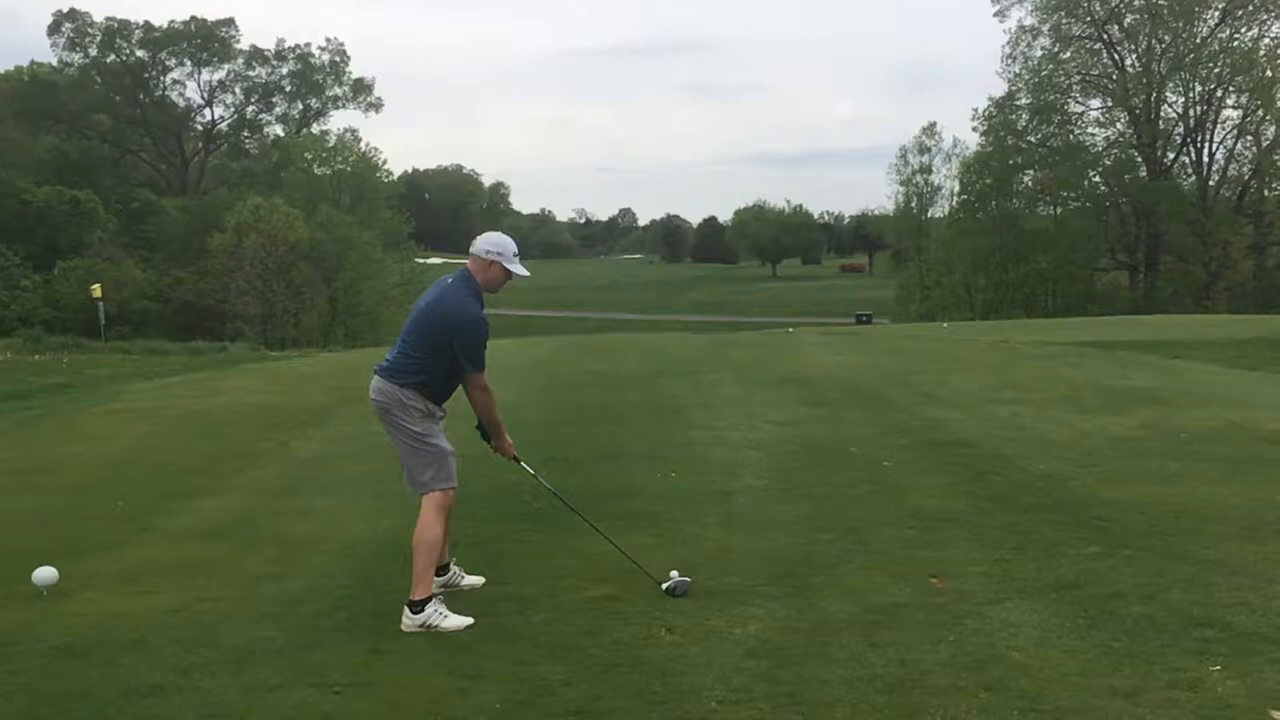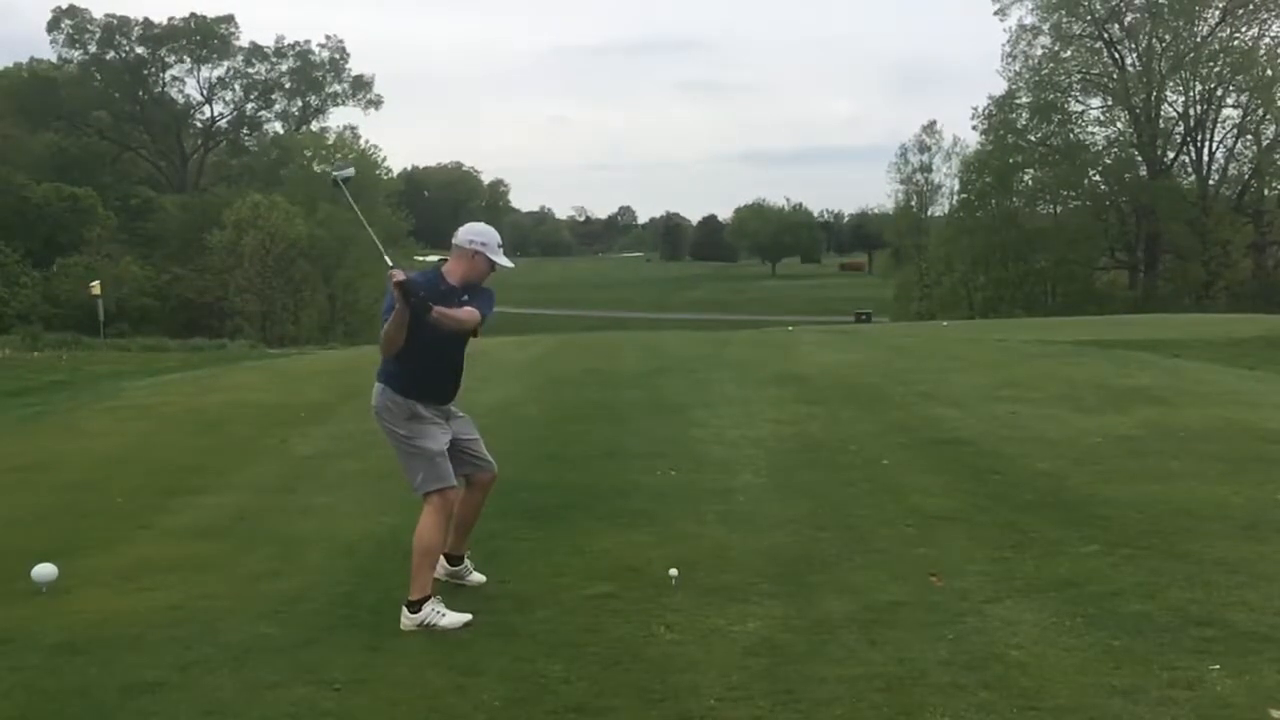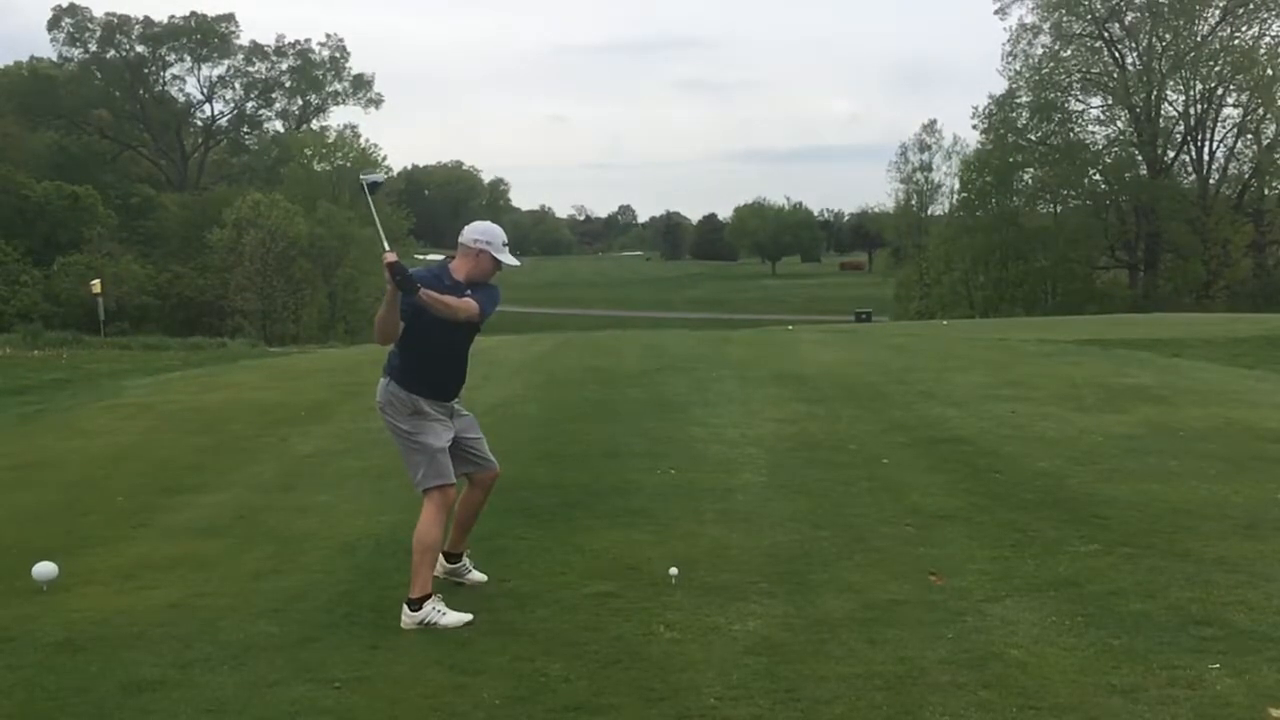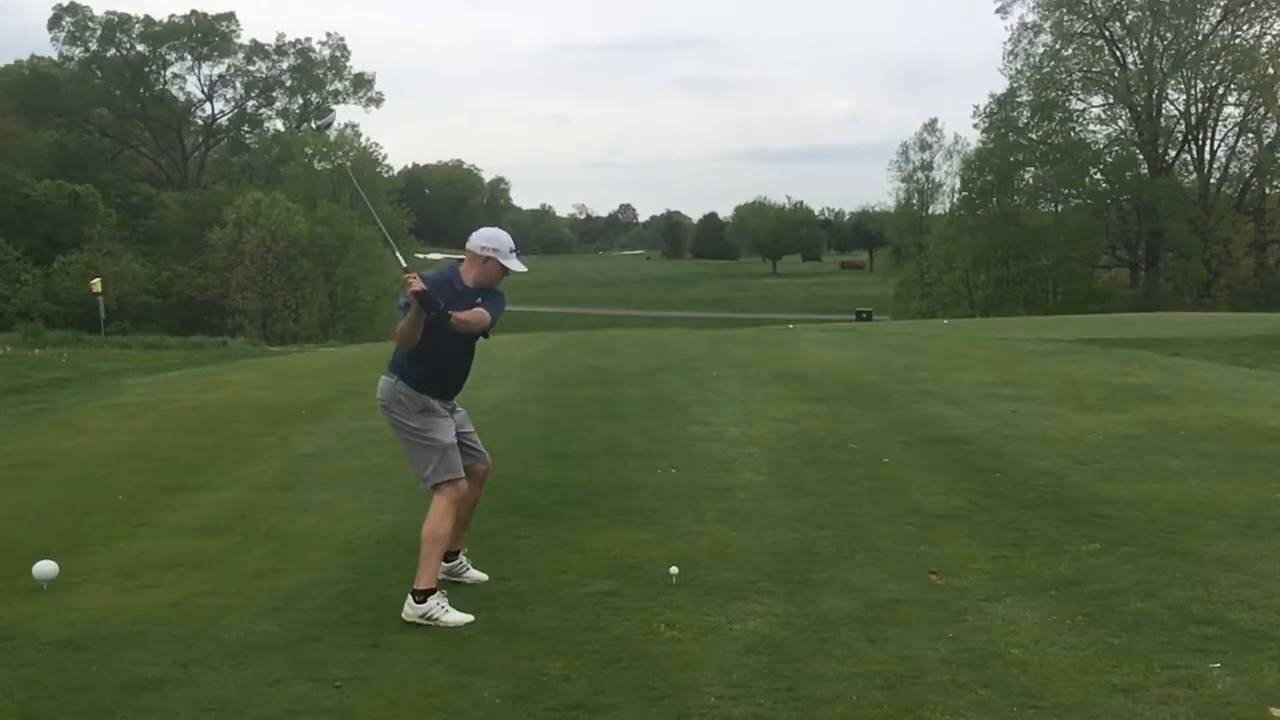
dt=1s
person 1, frame 1
left shoulder: (451, 286)
right shoulder: (467, 313)
right elbow: (478, 387)
left wrist: (486, 425)
right wrist: (498, 435)
left hip: (404, 392)
right hip: (405, 399)
left knee: (440, 485)
right knee: (439, 494)
left ankle: (441, 570)
right ankle: (419, 606)
person 1, frame 2
left shoulder: (479, 295)
right shoulder: (413, 286)
left elbow: (465, 321)
right elbow: (387, 349)
left wrist: (428, 310)
right wrist: (402, 307)
left hip: (441, 403)
right hip: (404, 404)
left knee: (483, 474)
right knee: (442, 496)
left ankle: (452, 560)
right ankle: (418, 606)
person 1, frame 3
left shoulder: (486, 292)
right shoulder: (420, 279)
left elbow: (462, 311)
right elbow: (385, 337)
left wrist: (416, 291)
right wrist: (394, 289)
left hip: (445, 400)
right hip: (407, 400)
left knee: (485, 474)
right knee: (441, 494)
left ankle: (452, 558)
right ankle: (418, 605)
person 1, frame 4
left shoulder: (492, 297)
right shoulder: (431, 284)
left elbow: (476, 322)
right elbow: (403, 342)
left wrist: (444, 314)
right wrist: (417, 307)
left hip: (441, 397)
right hip: (409, 396)
left knee: (478, 468)
right knee: (451, 488)
left ankle: (450, 558)
right ankle: (423, 598)
